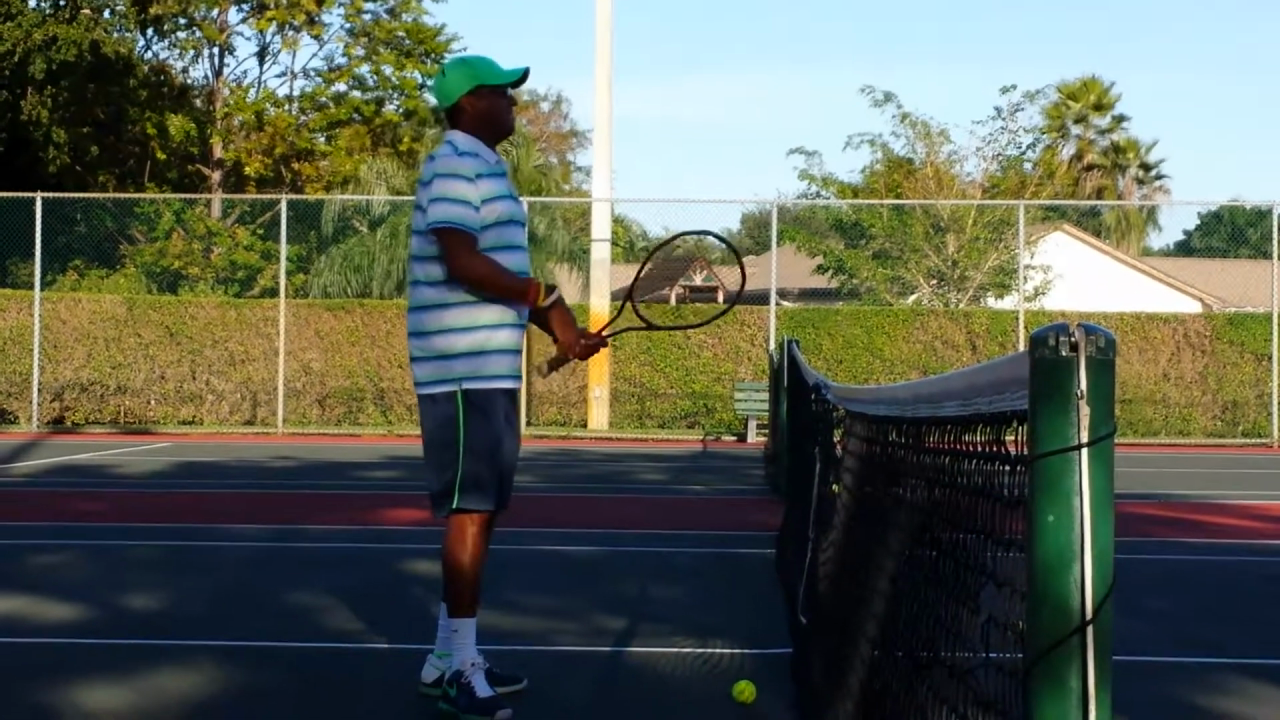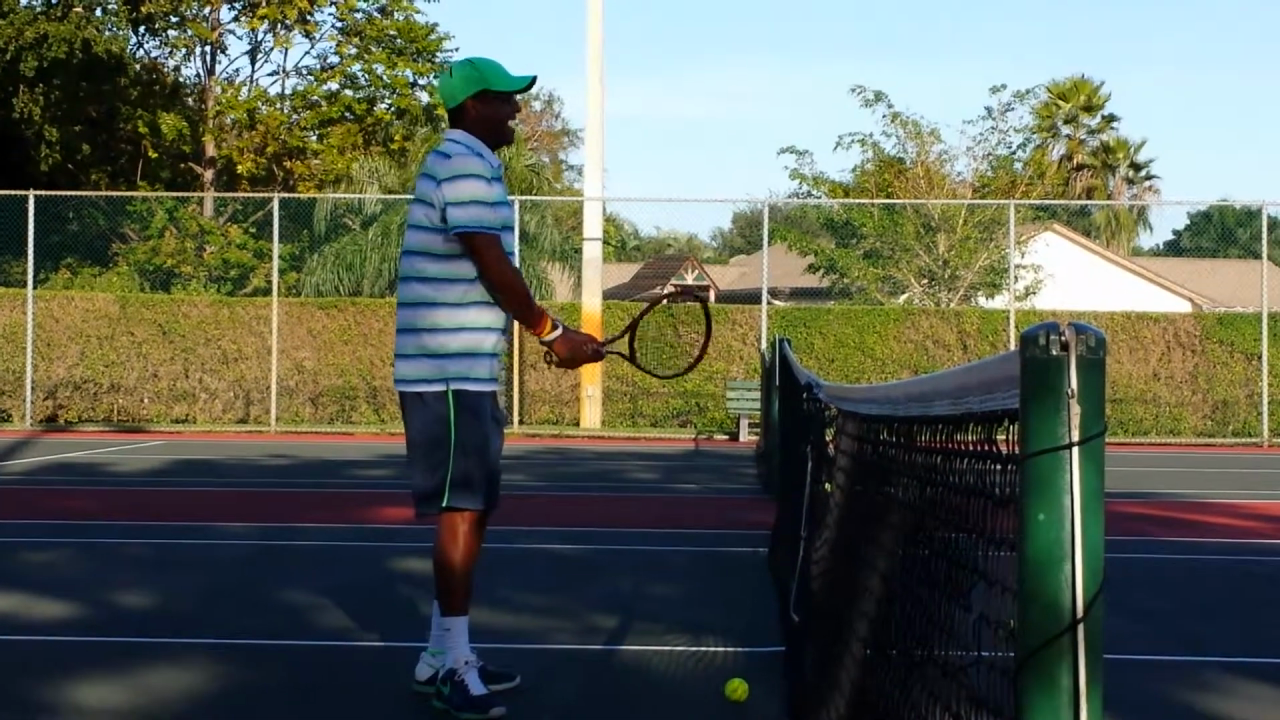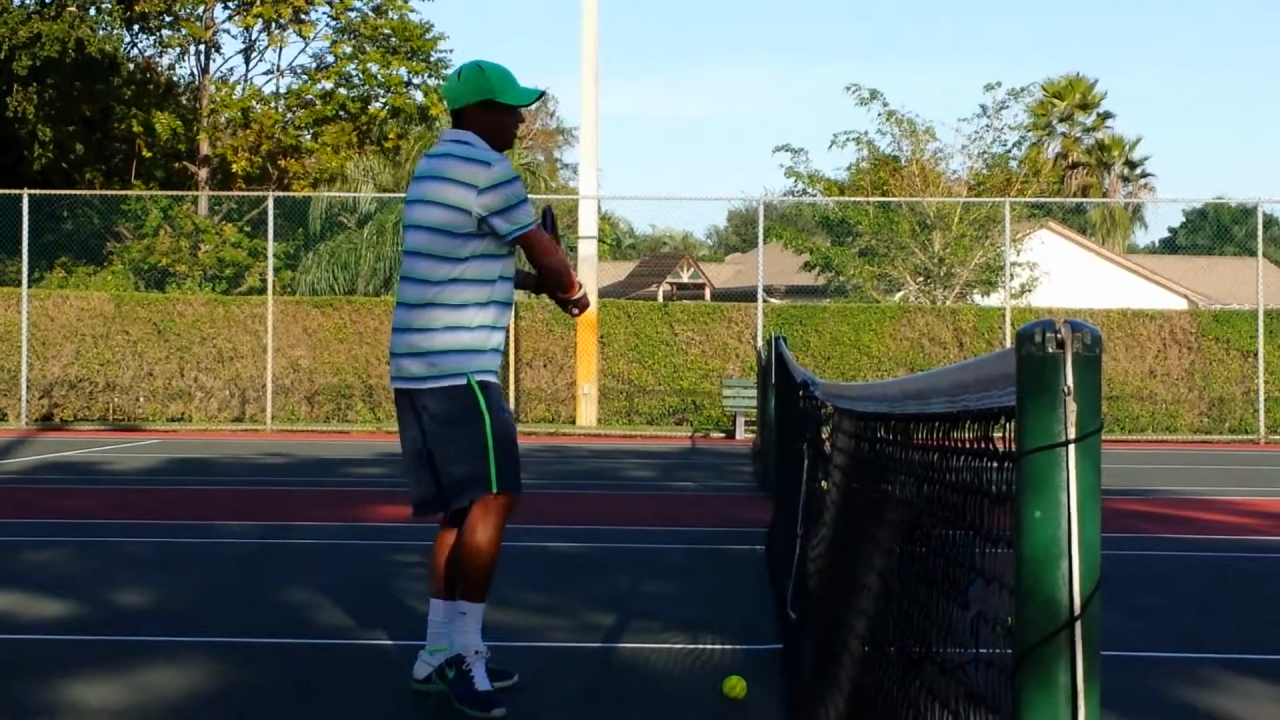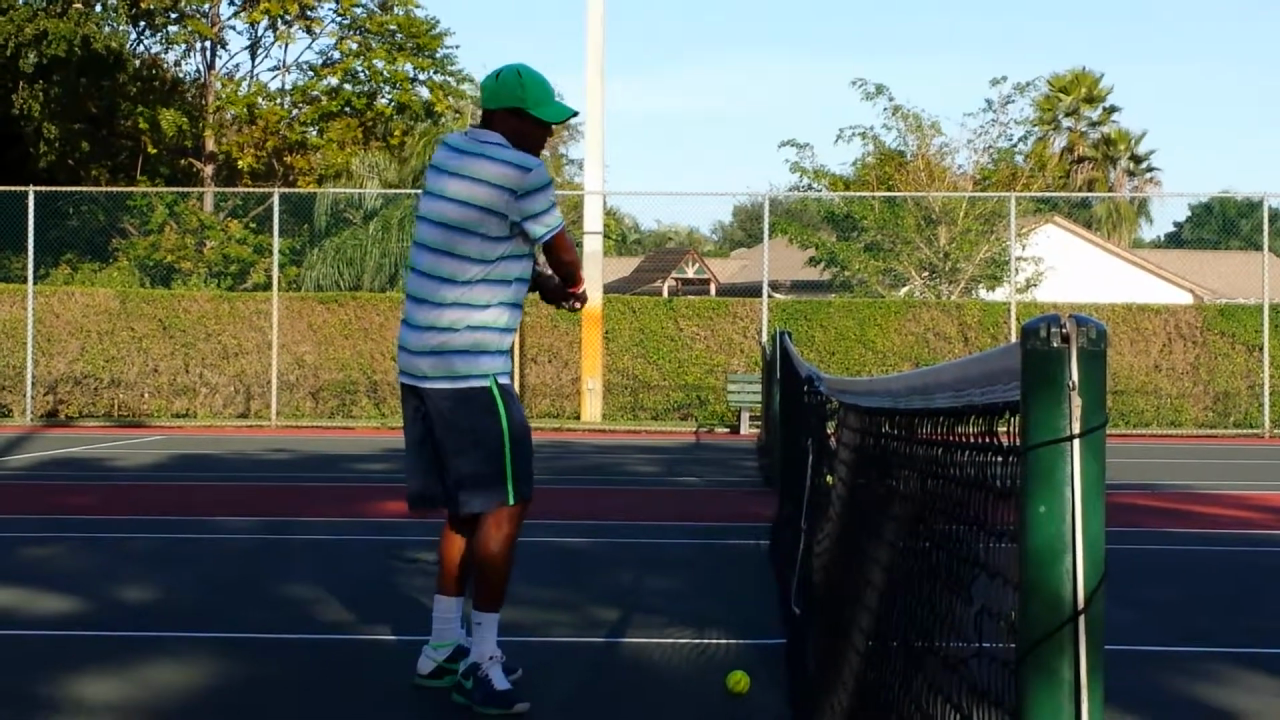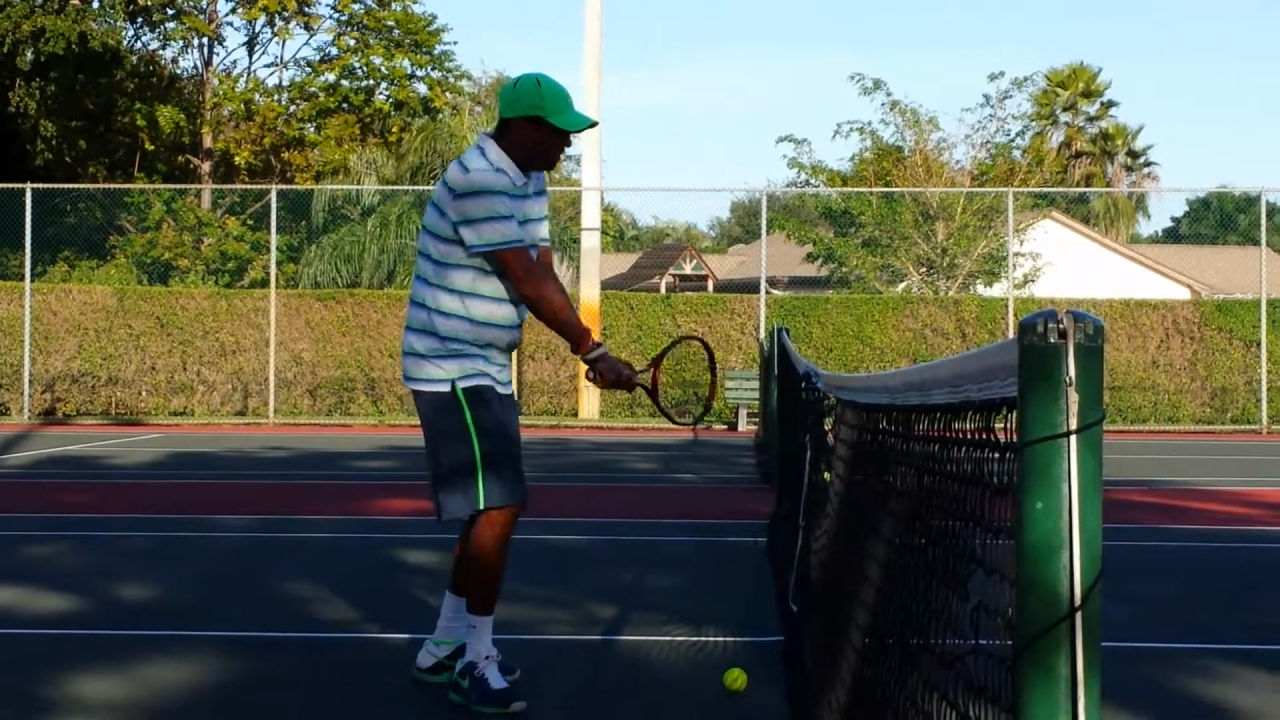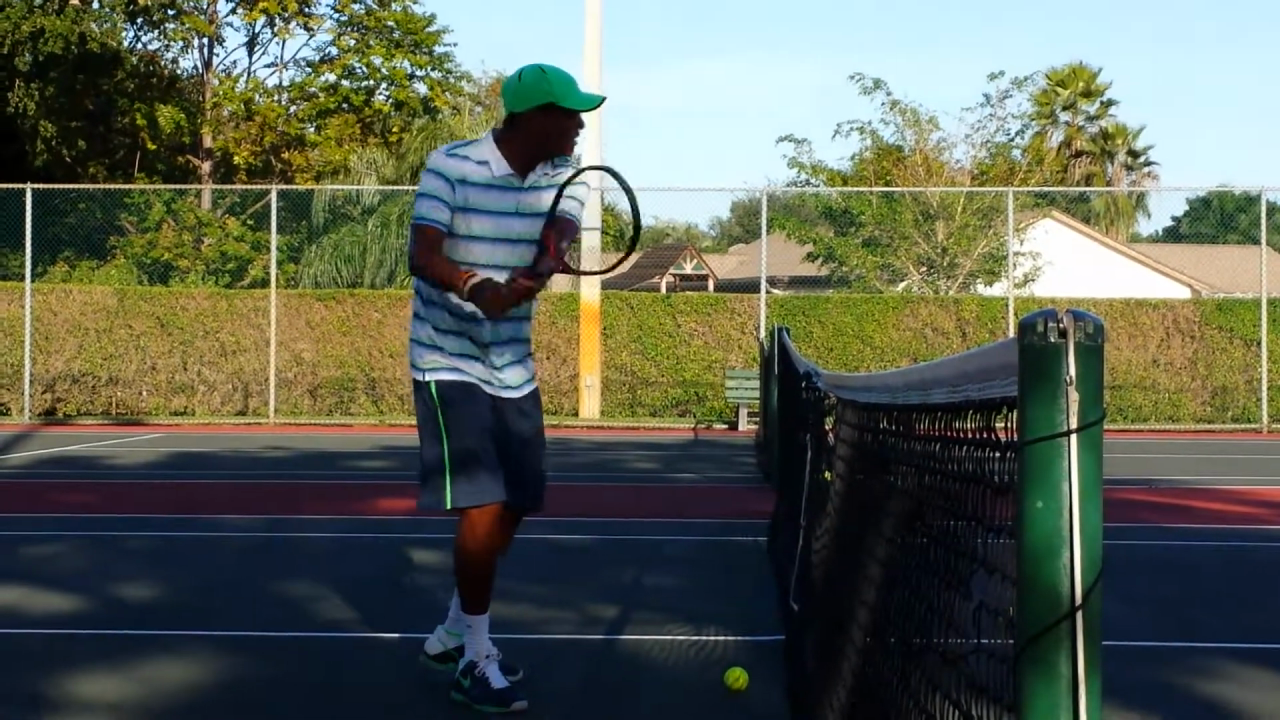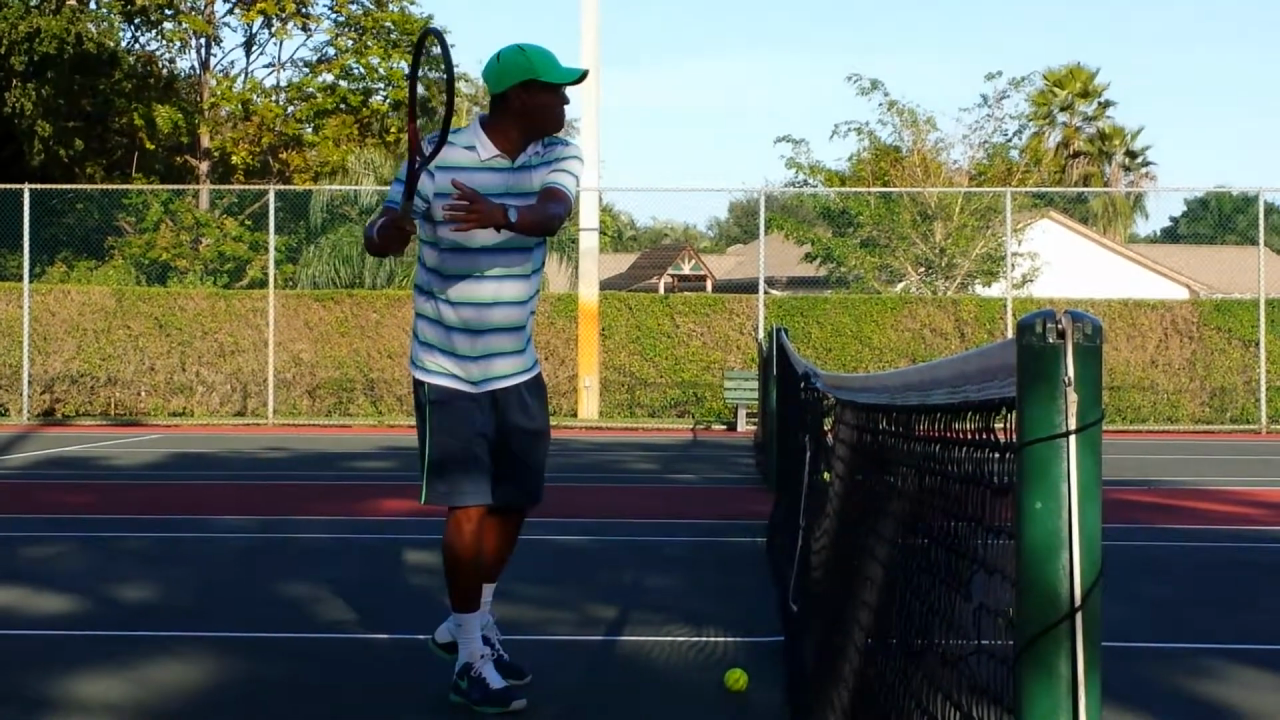
dt=0.3s
person 1, frame 1
left shoulder: (484, 166)
right shoulder: (452, 162)
right elbow: (464, 265)
left wrist: (559, 326)
right wrist: (544, 297)
left hip: (487, 368)
right hip: (463, 370)
left knee: (479, 509)
right knee: (471, 509)
left ankle: (450, 656)
person 1, frame 2
left shoulder: (470, 165)
right shoulder: (461, 163)
left elbow: (491, 279)
right elbow: (495, 271)
left wrist: (551, 329)
right wrist: (552, 334)
left hip: (463, 370)
right hip: (447, 372)
left knee: (470, 509)
right knee: (463, 509)
left ankle: (443, 655)
right ankle: (453, 666)
person 1, frame 3
left shoulder: (439, 163)
right shoulder: (487, 168)
right elbow: (541, 251)
left wrist: (541, 285)
right wrist: (572, 289)
left hip: (427, 365)
right hip: (454, 366)
left knee: (461, 506)
right knee: (493, 497)
left ankle: (440, 652)
right ankle: (463, 652)
person 1, frame 4
left shoulder: (449, 153)
right shoulder: (520, 173)
right elbow: (561, 253)
left wrist: (540, 281)
right wrist: (570, 289)
left hip: (426, 362)
right hip: (468, 368)
left knee: (470, 506)
right knee: (505, 507)
left ankle: (443, 647)
right ankle: (479, 659)
person 1, frame 5
left shoulder: (527, 182)
right shoulder: (477, 178)
left elbow: (544, 275)
right elbow: (522, 283)
left wrist: (585, 348)
right wrist: (596, 353)
left hip: (479, 369)
right hip: (453, 370)
left knee: (491, 509)
right knee: (498, 509)
left ankle: (446, 644)
right ankle: (475, 660)
person 1, frame 6
left shoulder: (566, 177)
right shoulder: (450, 165)
left elbow: (560, 238)
right elbow: (423, 255)
left wrist: (533, 274)
right wrist: (473, 287)
left hip: (513, 371)
right hip: (447, 368)
left knee: (514, 507)
right knee: (482, 507)
left ankle: (454, 633)
right ankle: (474, 660)
person 1, frame 7
left shoulder: (561, 156)
right shoulder: (435, 155)
left elbow: (550, 214)
right elbow: (378, 232)
left wrist: (502, 215)
right wrist: (389, 230)
left hip: (518, 368)
right hip: (448, 370)
left knee: (512, 505)
right knee: (468, 509)
left ankle: (471, 625)
right ankle: (470, 658)
